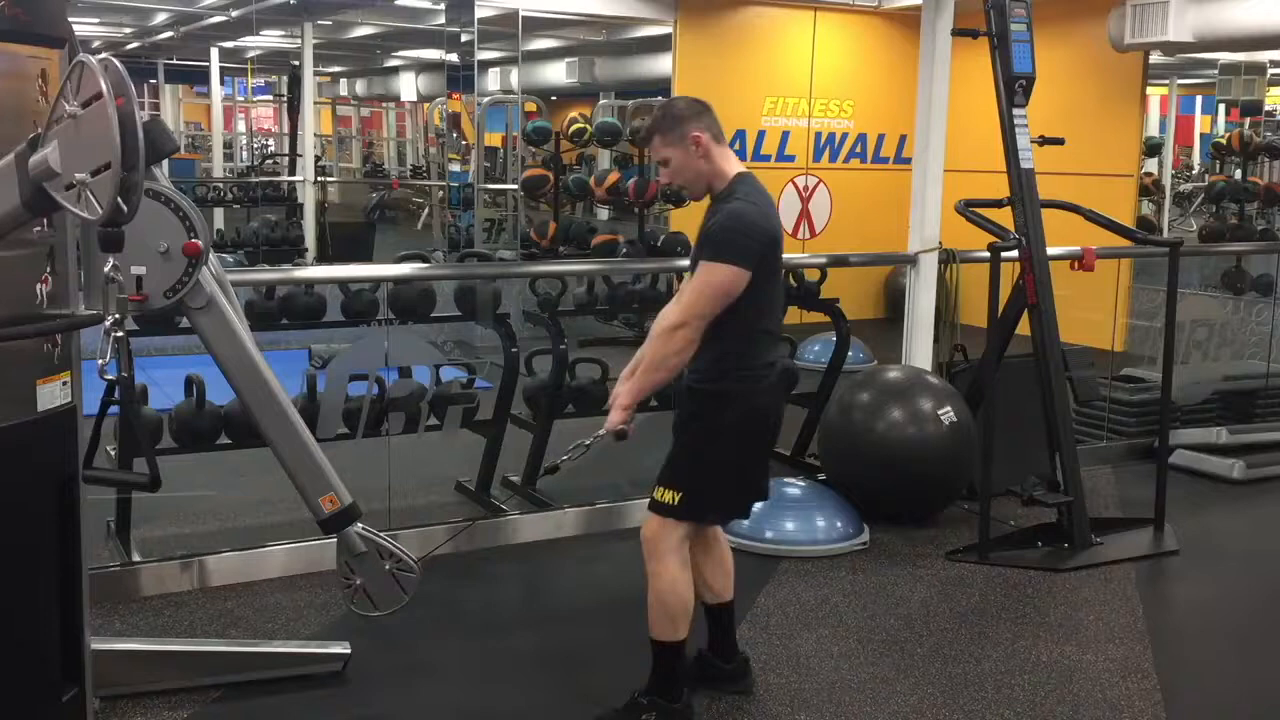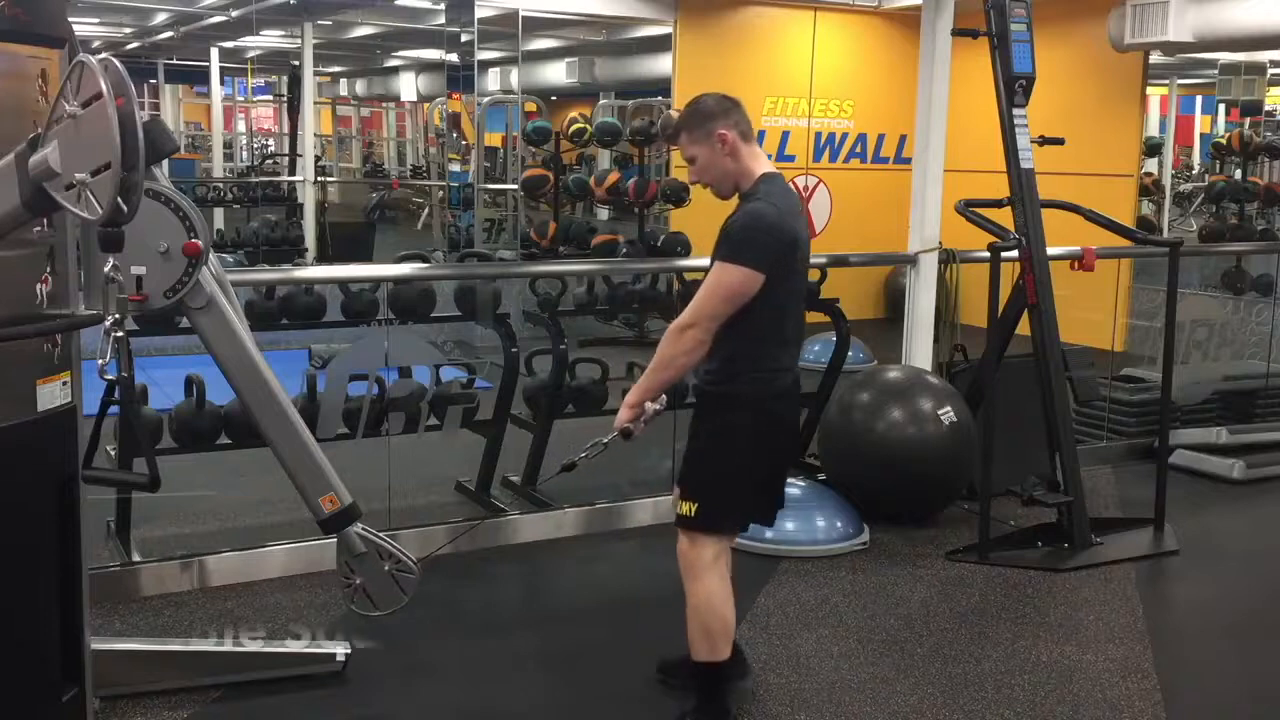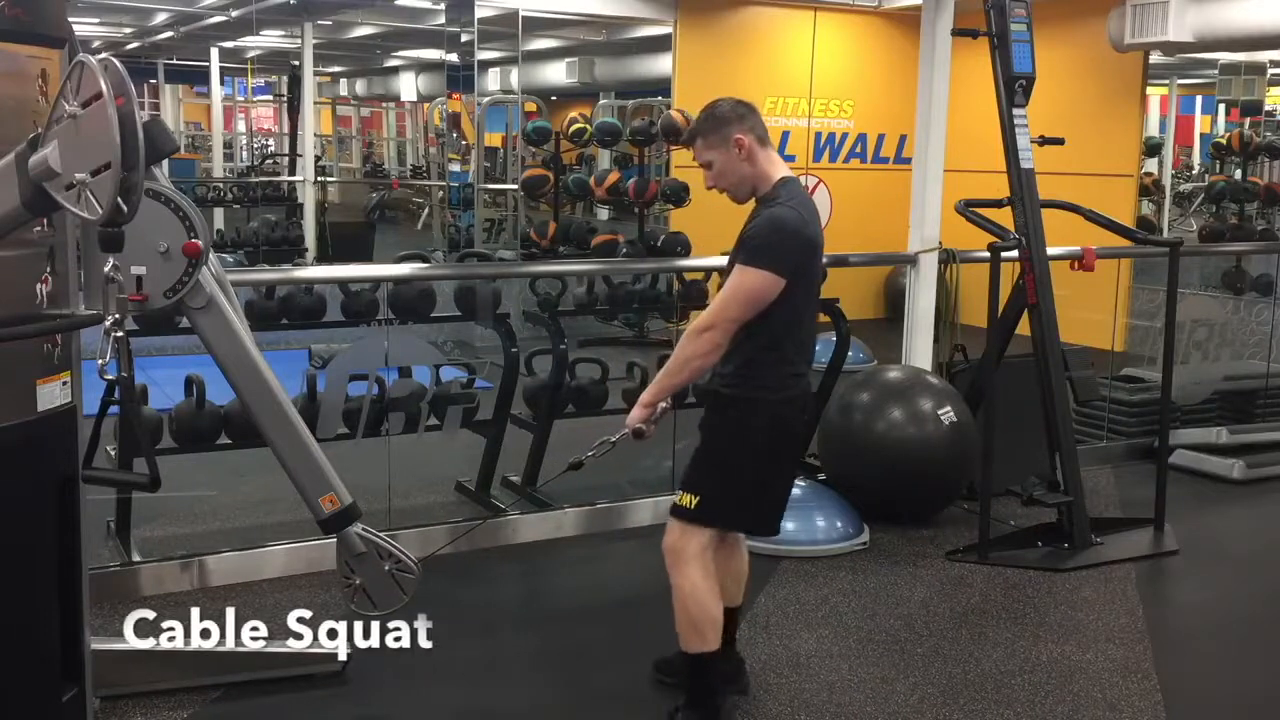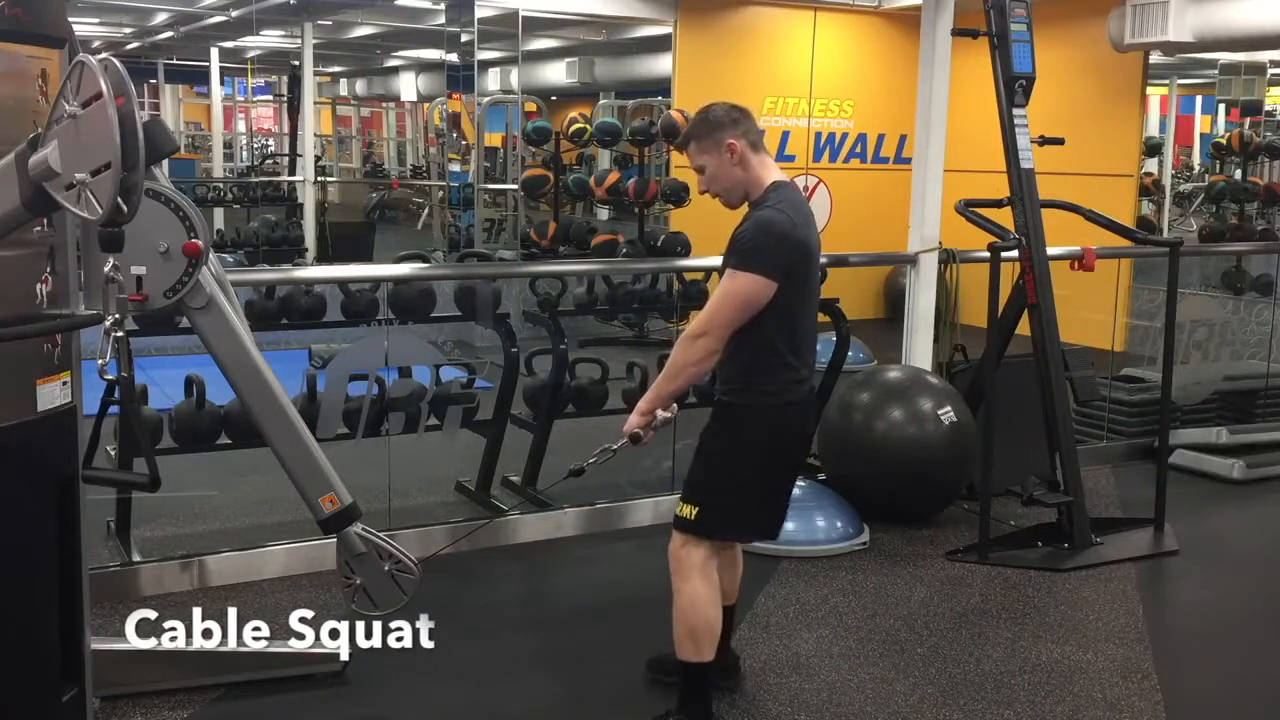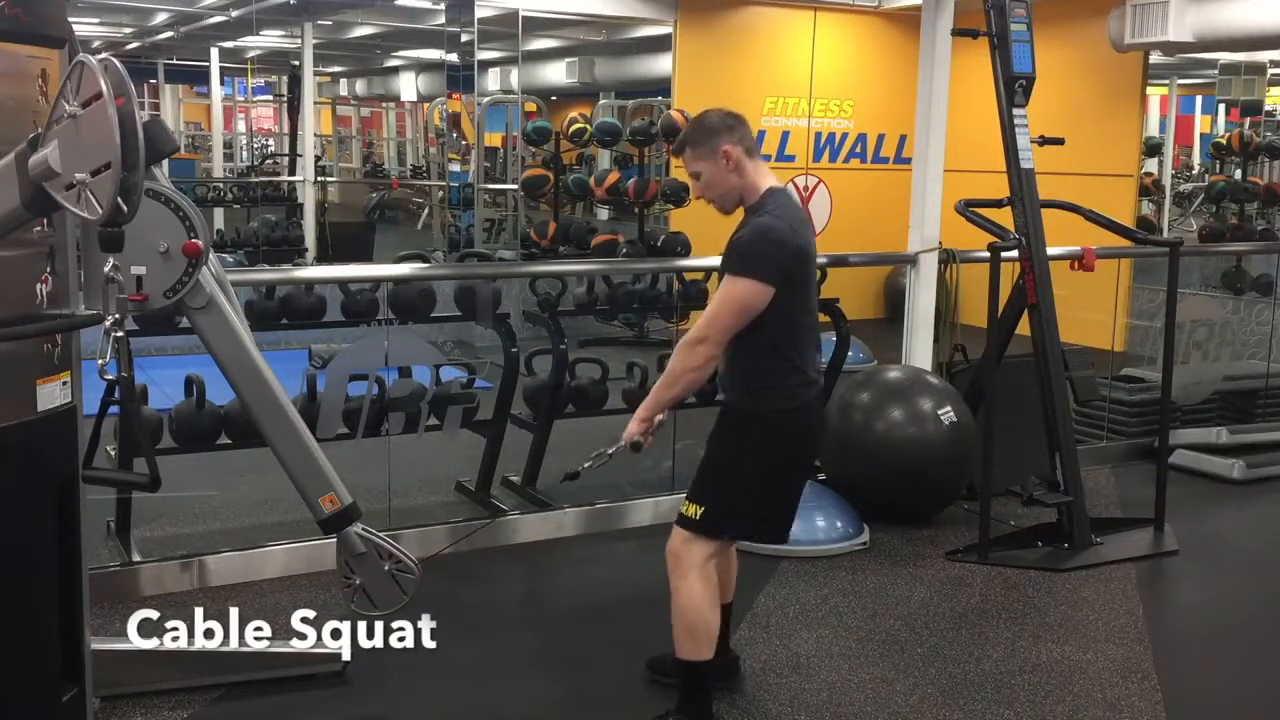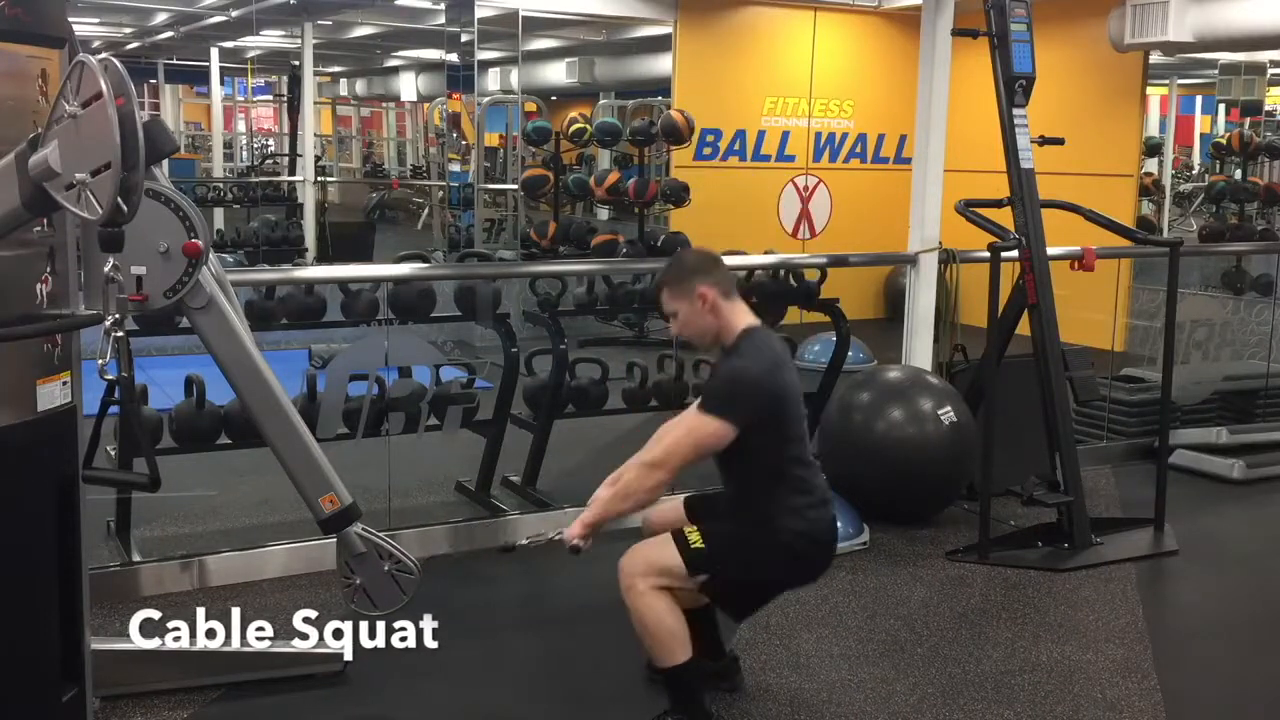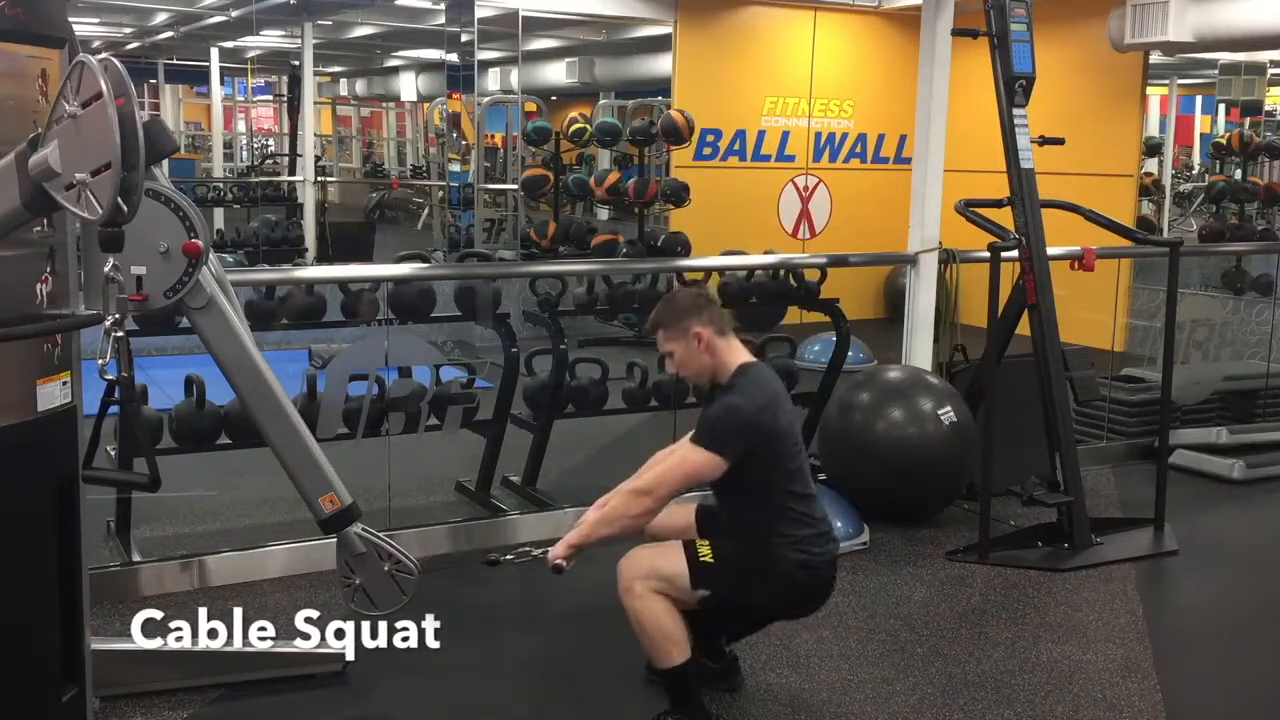
dt=0.4s
person 1, frame 1
left shoulder: (739, 218)
right shoulder: (732, 206)
left elbow: (687, 328)
right elbow: (682, 304)
left wrist: (630, 401)
right wrist: (630, 373)
left hip: (734, 401)
right hip: (728, 393)
left knee: (663, 534)
right knee: (699, 524)
right ankle: (725, 658)
person 1, frame 2
left shoulder: (758, 219)
right shoulder: (773, 203)
left elbow: (696, 327)
right elbow: (711, 322)
left wrist: (637, 399)
right wrist: (657, 386)
left hip: (745, 405)
right hip: (749, 396)
left knee: (699, 551)
right knee: (703, 520)
right ankle: (722, 654)
person 1, frame 3
left shoulder: (779, 223)
right shoulder: (784, 208)
left elbow: (713, 328)
right elbow: (727, 322)
left wrist: (650, 399)
right wrist: (667, 386)
left hip: (758, 408)
right hip: (758, 399)
left knee: (685, 544)
right knee: (722, 531)
right ankle: (719, 658)
person 1, frame 4
left shoulder: (768, 227)
right shoulder: (783, 209)
left elbow: (708, 335)
left wrist: (648, 406)
right wrist: (666, 395)
left hip: (761, 412)
right hip: (769, 403)
left knee: (690, 552)
right knee: (720, 536)
right ankle: (713, 655)
person 1, frame 5
left shoulder: (766, 232)
right shoulder: (776, 214)
left elbow: (705, 342)
right elbow: (717, 334)
left wrist: (648, 410)
right wrist: (662, 397)
left hip: (771, 411)
right hip: (774, 401)
left knee: (688, 551)
right knee: (713, 531)
right ankle: (714, 655)
person 1, frame 6
left shoulder: (746, 373)
right shoulder: (751, 347)
left elbow: (662, 468)
right elbow: (683, 425)
left wrist: (591, 518)
right wrist: (616, 479)
left hip: (790, 535)
right hip: (773, 509)
left knee: (638, 570)
right knee: (659, 522)
right ankle: (713, 659)
person 1, frame 7
left shoulder: (742, 410)
right shoulder: (747, 383)
left elbow: (648, 496)
right elbow: (674, 455)
left wrist: (576, 539)
right wrist: (602, 505)
left hip: (791, 567)
right hip: (775, 537)
left knee: (636, 573)
right knee: (662, 527)
right ankle: (713, 660)
